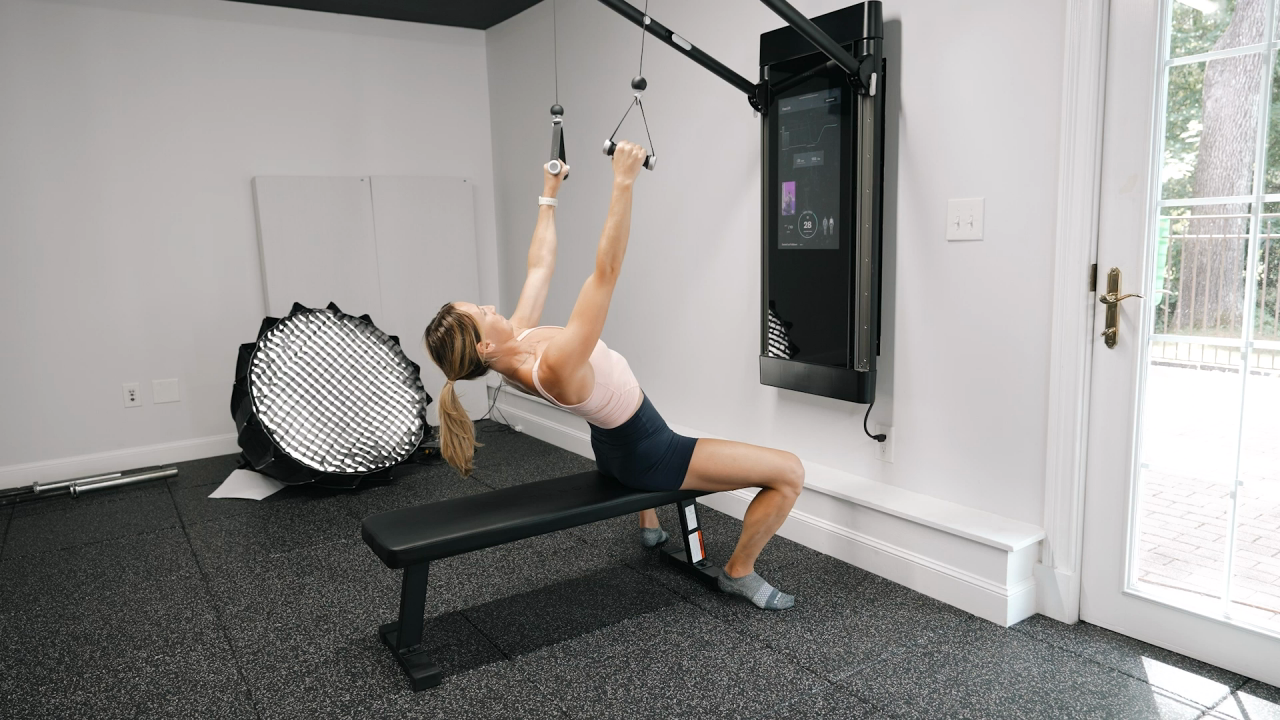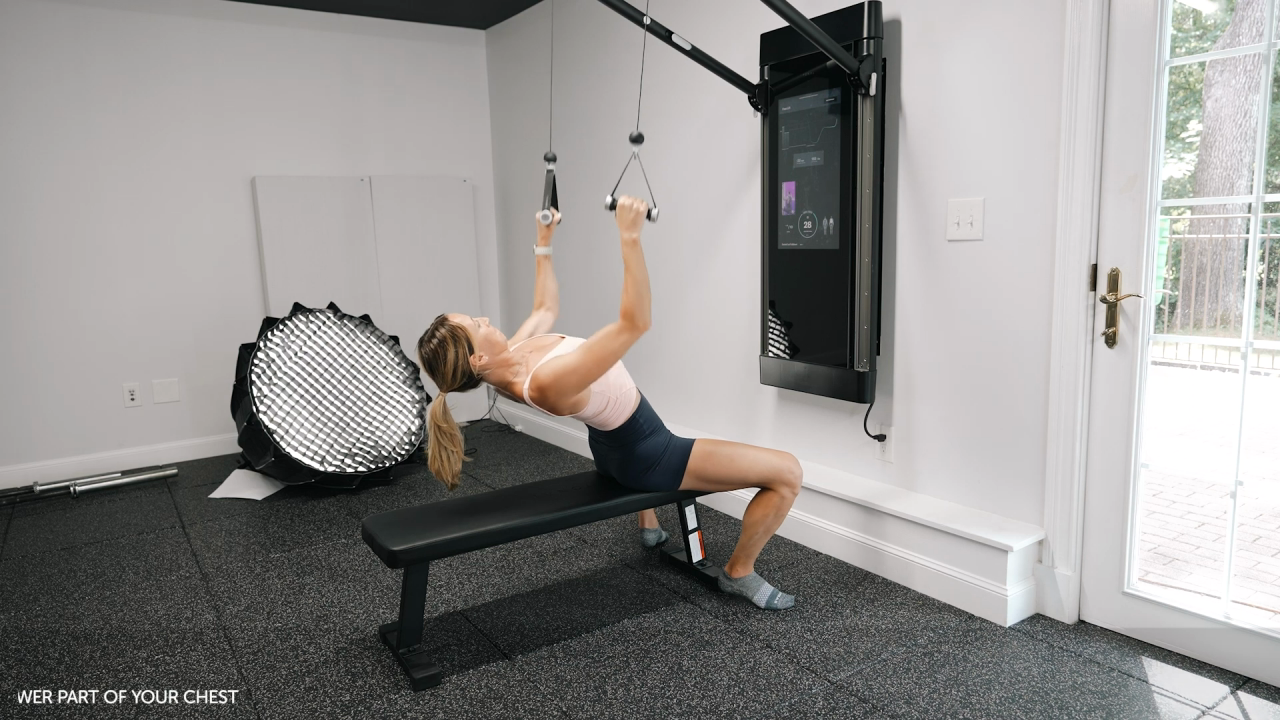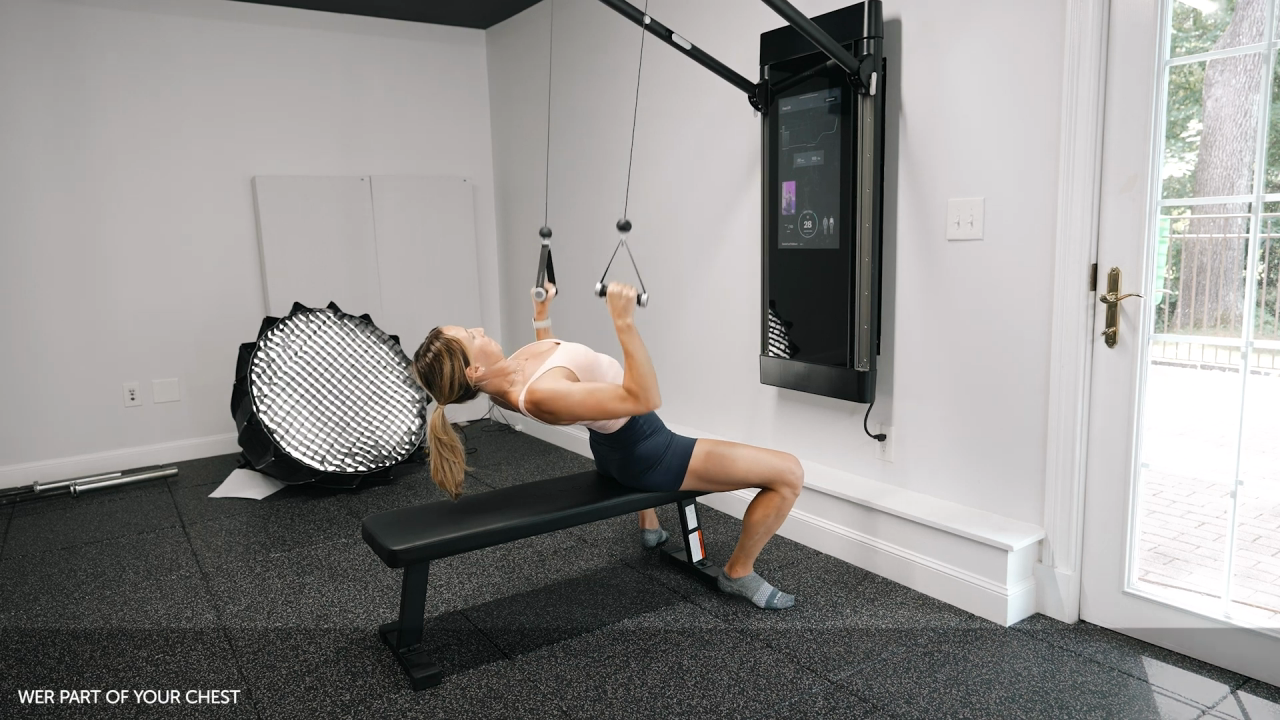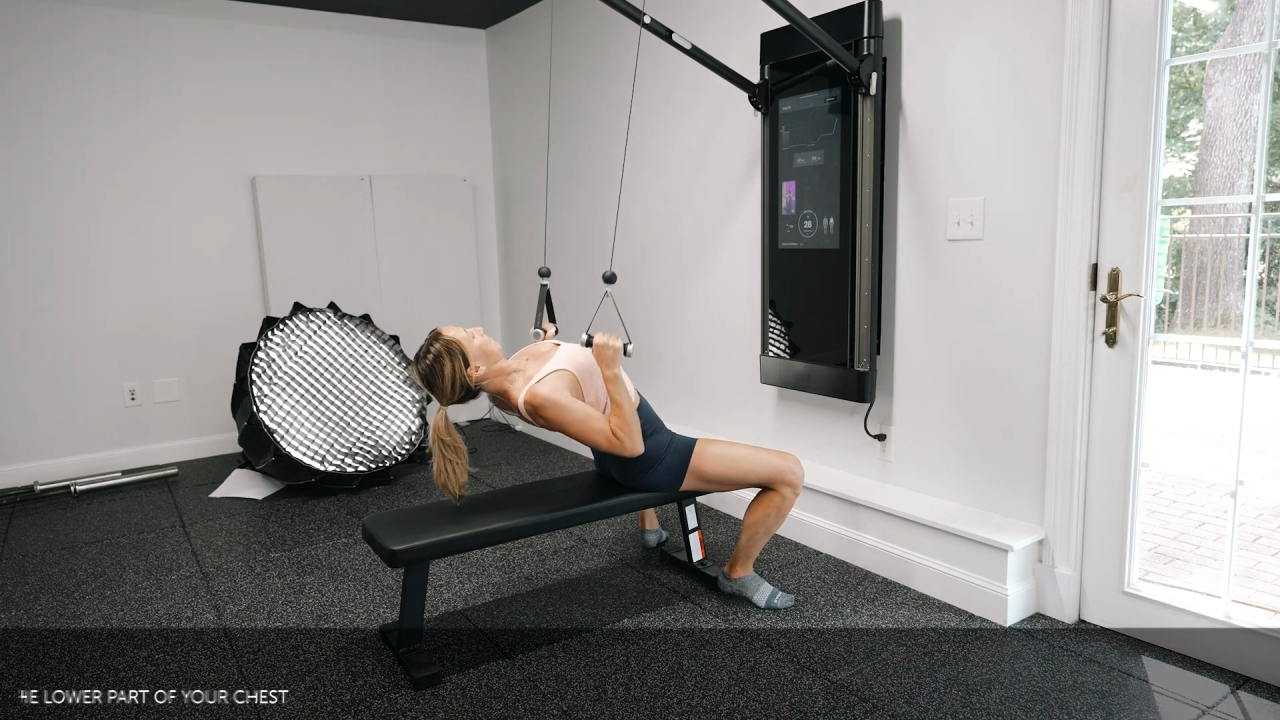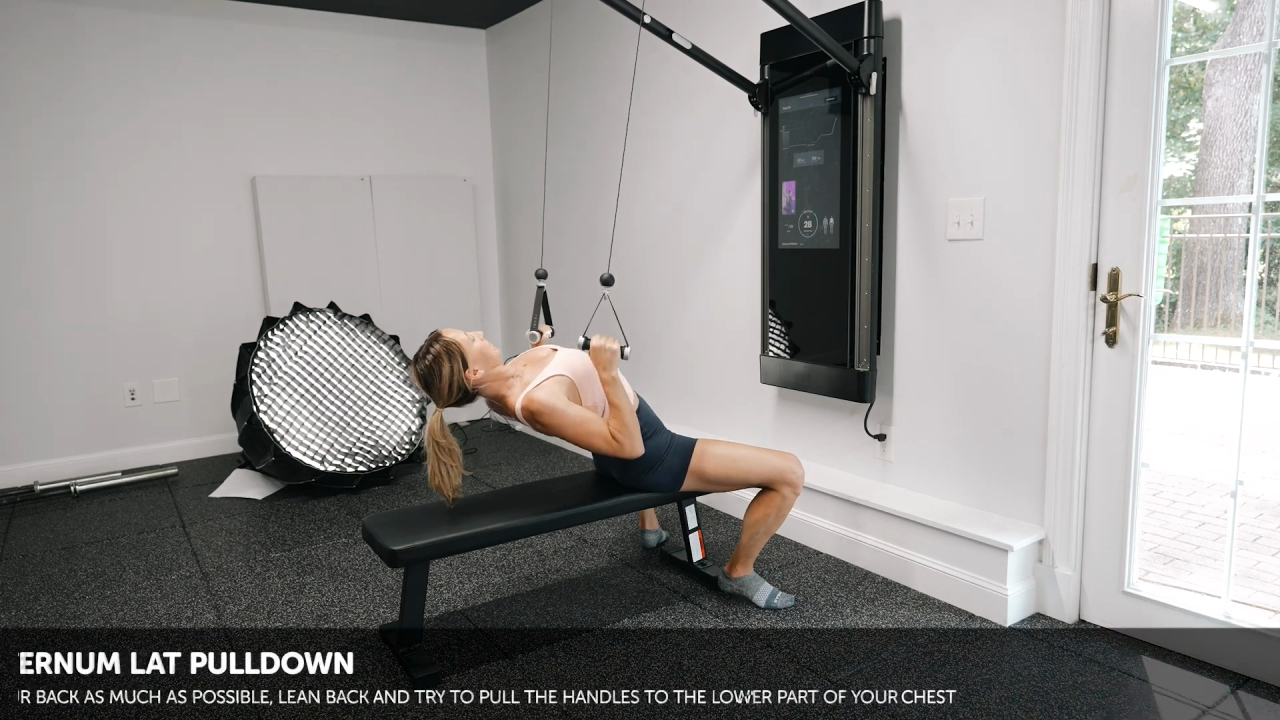
dt=0.4s
person 1, frame 1
left shoulder: (515, 344)
right shoulder: (552, 367)
left elbow: (540, 265)
right elbow: (606, 272)
left wrist: (549, 193)
right wrist: (623, 182)
left hip: (618, 445)
right hip: (645, 455)
right knee: (789, 472)
left ankle: (650, 525)
right ankle: (739, 573)
person 1, frame 2
left shoulder: (509, 362)
right shoulder: (547, 382)
left elbow: (545, 312)
right elbow: (635, 325)
left wrist: (544, 244)
right wrist: (629, 237)
left hip: (617, 446)
right hip: (645, 455)
right knee: (787, 473)
left ankle: (649, 524)
right ankle: (739, 574)
person 1, frame 3
left shoulder: (505, 377)
right shoulder: (540, 393)
right elbow: (646, 398)
left wrist: (542, 312)
right wrist: (623, 321)
left hip: (615, 444)
right hip: (645, 453)
right knee: (788, 473)
left ankle: (649, 525)
right ankle: (738, 573)
person 1, frame 4
left shoulder: (505, 378)
right shoulder: (539, 396)
right elbow: (631, 444)
left wrist: (543, 342)
right wrist: (609, 369)
left hip: (613, 452)
right hip: (649, 455)
right knee: (789, 473)
left ankle: (650, 527)
right ankle: (739, 574)
person 1, frame 5
left shoulder: (503, 385)
right shoulder: (535, 403)
right elbow: (630, 444)
left wrist: (537, 348)
right wrist: (607, 370)
left hip: (614, 452)
right hip: (649, 457)
right knee: (789, 472)
left ankle: (649, 526)
right ankle: (739, 573)
